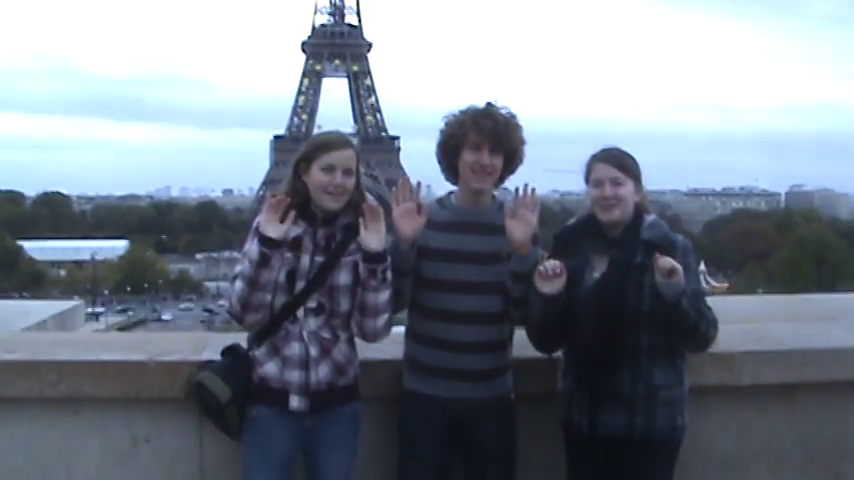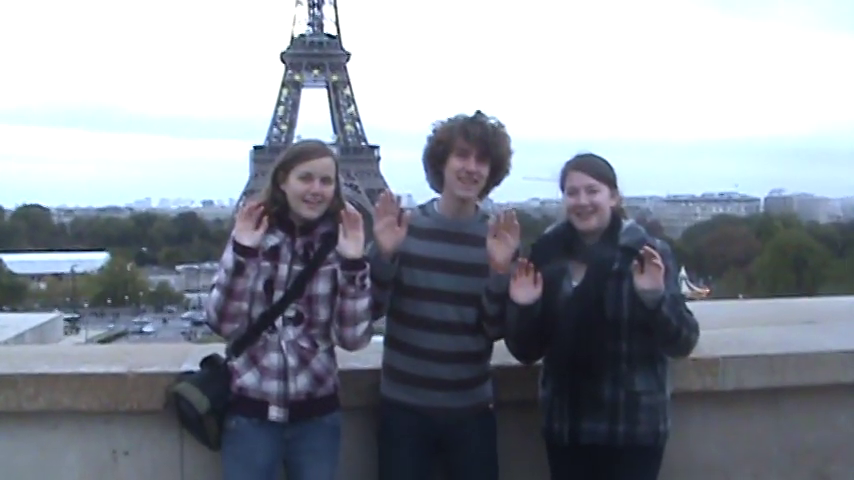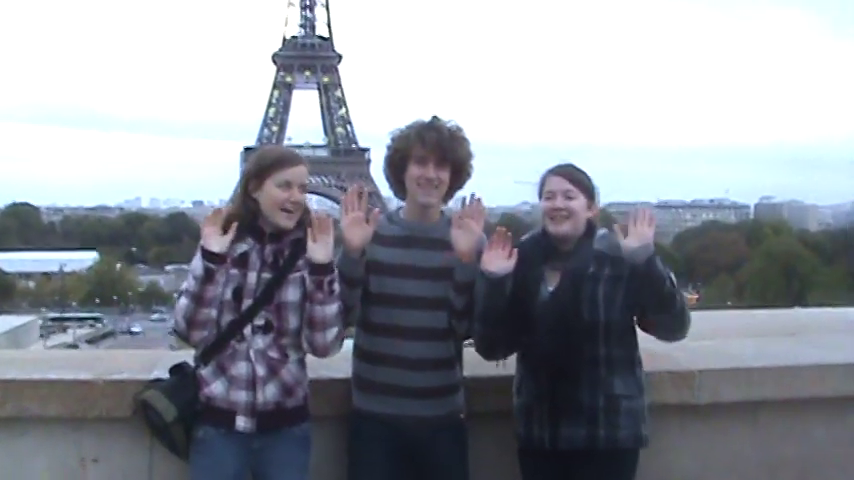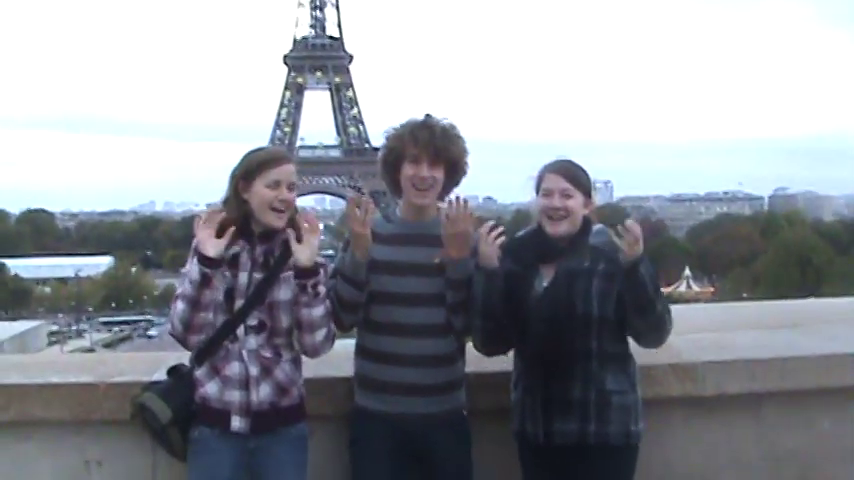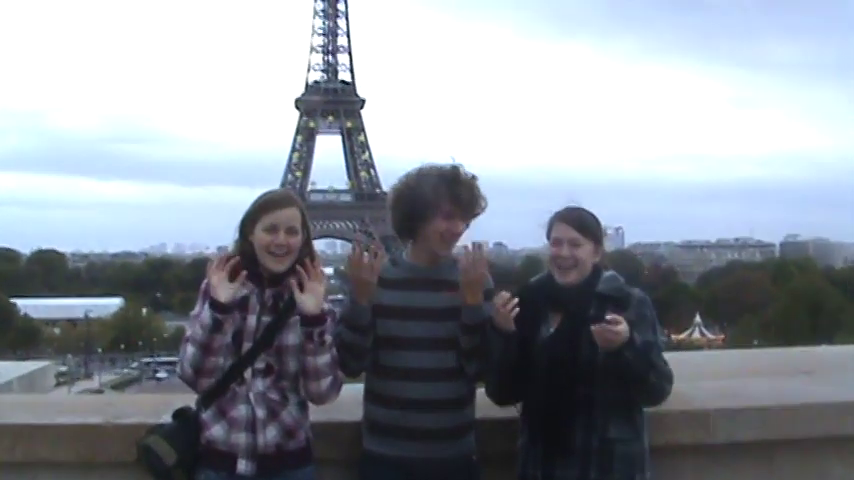
dt=1s
person 1, frame 1
left shoulder: (517, 226)
right shoulder: (423, 219)
left elbow: (522, 312)
right elbow: (394, 301)
left wrist: (523, 248)
right wrist: (404, 242)
left hip: (492, 396)
right hip: (425, 393)
person 1, frame 2
left shoulder: (499, 237)
right shoulder: (404, 226)
left elbow: (496, 328)
right elbow: (373, 309)
left wrist: (500, 268)
right wrist: (384, 253)
left hip: (471, 406)
right hip: (404, 403)
person 1, frame 3
left shoulder: (467, 240)
right shoulder: (371, 234)
left elbow: (467, 327)
right elbow: (342, 315)
left wrist: (466, 259)
right wrist: (352, 252)
left hip: (442, 416)
right hip: (375, 414)
person 1, frame 4
left shoulder: (466, 236)
right shoulder: (368, 233)
left elbow: (467, 324)
right elbow: (343, 318)
left wrist: (459, 257)
right wrist: (358, 253)
left hip: (444, 413)
right hip: (376, 412)
person 1, frame 5
left shoulder: (474, 277)
right shoulder: (375, 276)
left elbow: (479, 368)
right elbow: (351, 365)
left wrist: (474, 300)
right wrist: (361, 299)
person 2, frame 1
left shoulder: (360, 234)
right shoulder: (271, 226)
left elbow: (373, 330)
right elbow: (245, 315)
left wrist: (375, 257)
right wrist: (266, 245)
left hip: (336, 407)
right hip: (272, 403)
person 2, frame 2
left shoulder: (339, 244)
right shoulder: (253, 234)
left elbow: (353, 337)
right elbow: (224, 324)
left wrist: (353, 263)
right wrist: (242, 252)
left hip: (317, 416)
right hip: (251, 413)
person 2, frame 3
left shoulder: (307, 251)
right shoulder: (221, 243)
left elbow: (324, 344)
right elbow: (192, 331)
left wrist: (322, 268)
right wrist: (210, 259)
left hip: (285, 426)
right hip: (219, 423)
person 2, frame 4
left shoulder: (300, 252)
right shoulder: (210, 245)
left elbow: (316, 344)
right elbow: (188, 335)
left wrist: (308, 271)
right wrist: (206, 262)
left hip: (282, 425)
right hip: (216, 423)
person 2, frame 5
left shoulder: (311, 296)
right shoulder: (219, 287)
left elbow: (323, 391)
right elbow: (196, 378)
left wrist: (314, 318)
right wrist: (218, 307)
person 3, frame 1
left shoulder: (669, 248)
right shoulder: (571, 246)
left elbow: (701, 338)
right elbow: (546, 341)
left wrist: (676, 292)
right wrist: (546, 298)
left hip: (651, 421)
right hip: (584, 418)
person 3, frame 2
left shoulder: (647, 254)
right shoulder: (548, 254)
left elbow: (682, 342)
right elbow: (527, 352)
left wrist: (655, 297)
right wrist: (522, 308)
left hip: (633, 427)
right hip: (566, 426)
person 3, frame 3
left shoulder: (618, 261)
right shoulder: (523, 262)
left elbow: (673, 327)
right elbow: (492, 346)
left wrist: (645, 260)
right wrist: (492, 283)
left hip: (606, 432)
right hip: (540, 432)
person 3, frame 4
left shoulder: (612, 256)
right shoulder: (517, 258)
left elbow: (653, 333)
right elbow: (490, 343)
left wrist: (635, 265)
right wrist: (488, 273)
left hip: (605, 427)
right hip: (537, 427)
person 3, frame 5
left shoulder: (628, 304)
right shoulder: (529, 304)
left elbow: (657, 389)
right elbow: (503, 393)
left wrist: (626, 347)
right wrist: (503, 334)
